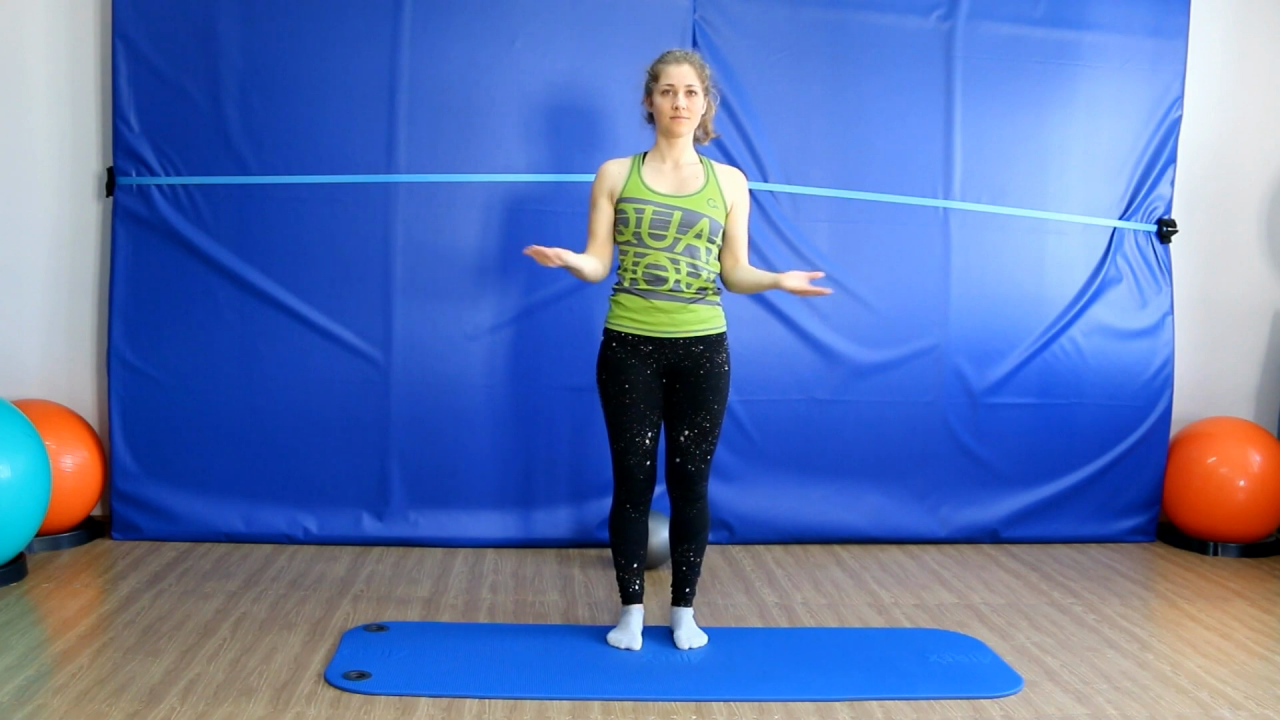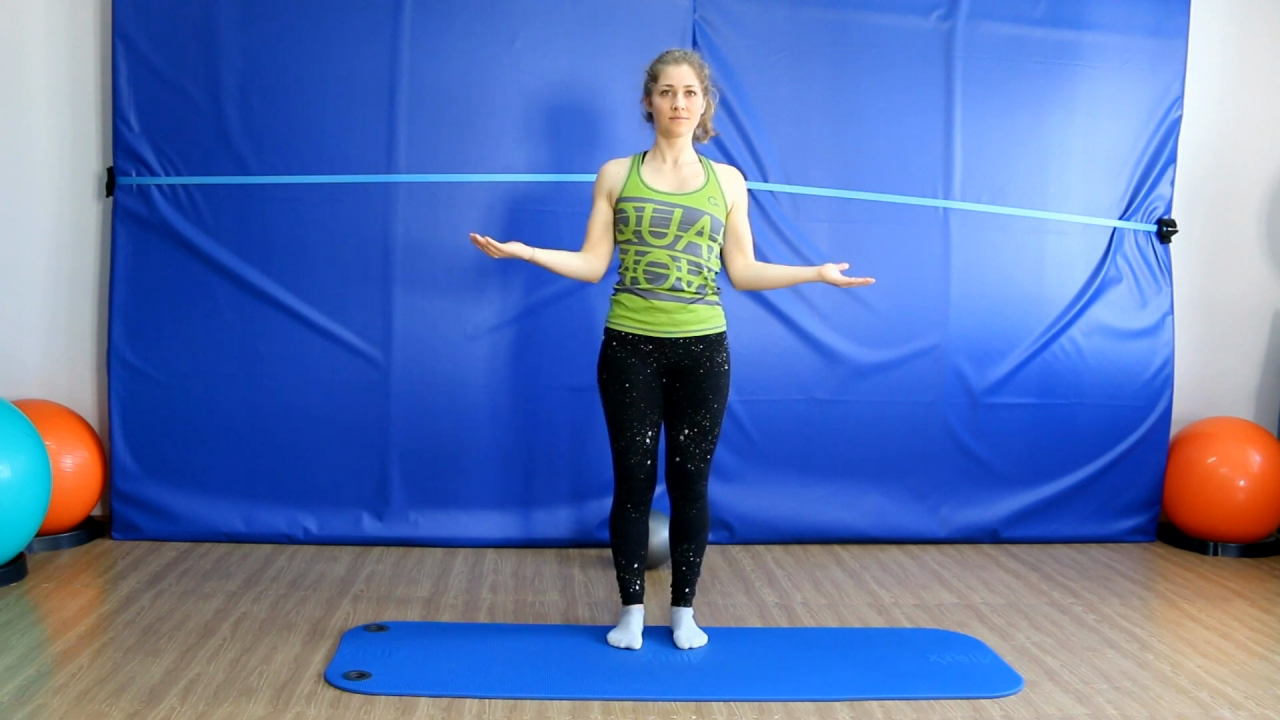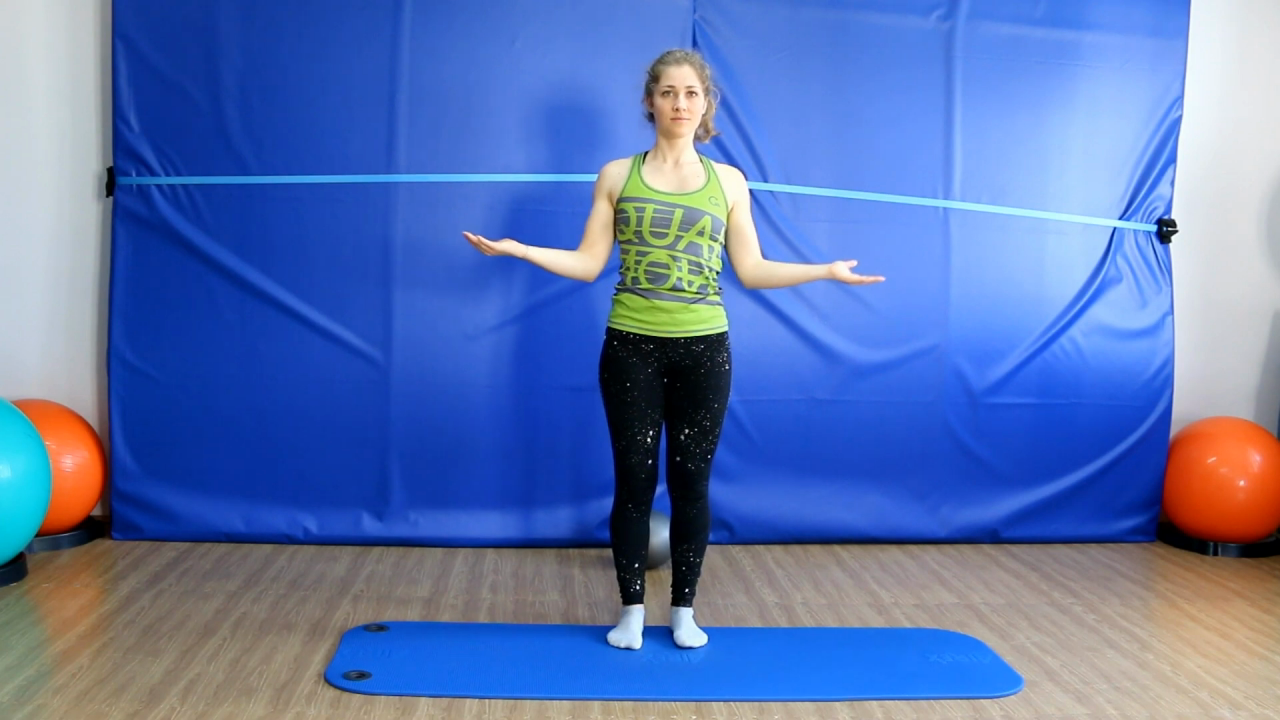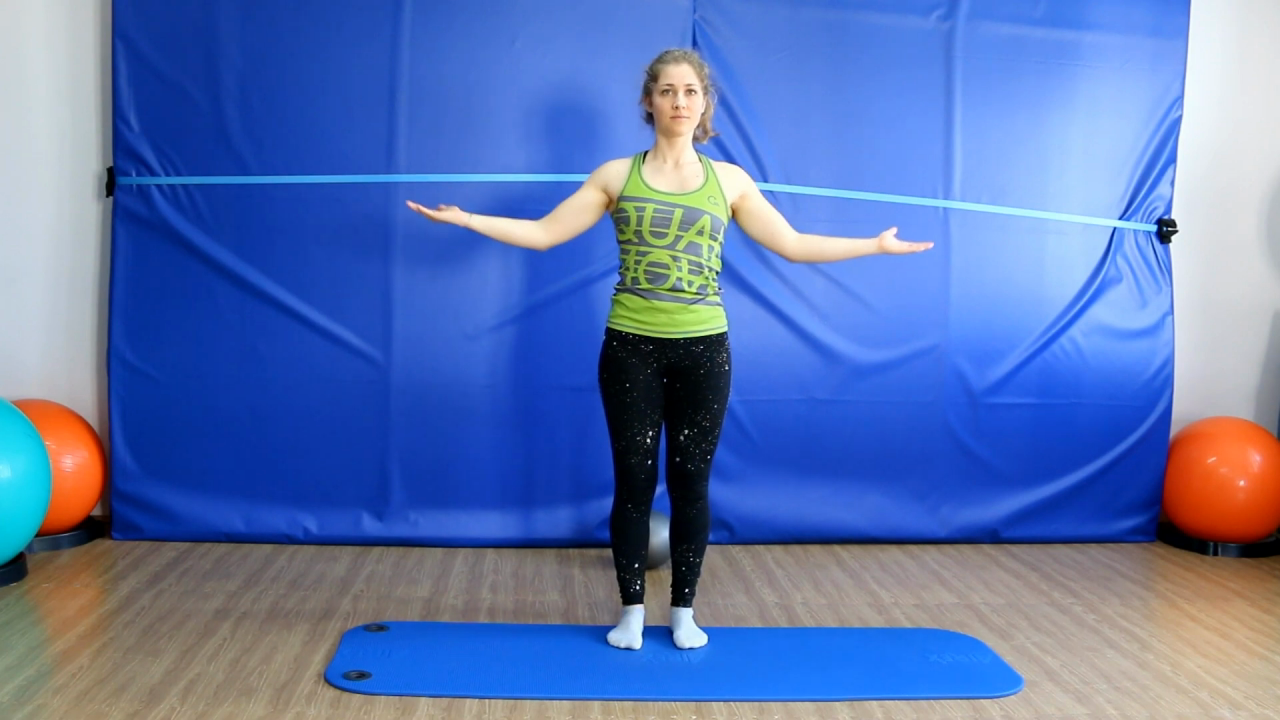
dt=0.5s
person 1, frame 1
left shoulder: (729, 181)
right shoulder: (615, 174)
left elbow: (735, 271)
right elbow: (596, 262)
left wrist: (777, 279)
right wrist: (570, 260)
left hip: (702, 348)
right hip: (629, 347)
left knee: (690, 482)
right knee: (632, 480)
left ankle: (683, 610)
right ankle: (631, 609)
person 1, frame 2
left shoulder: (728, 181)
right shoulder: (616, 174)
left elbow: (743, 271)
right elbow: (592, 265)
left wrist: (817, 272)
right wrist: (525, 251)
left hip: (703, 348)
right hip: (630, 346)
left knee: (690, 482)
right knee: (633, 480)
left ankle: (684, 610)
right ankle: (631, 609)
person 1, frame 3
left shoulder: (729, 181)
right shoulder: (617, 175)
left elbow: (751, 270)
right elbow: (588, 263)
left wrist: (827, 270)
right wrist: (517, 248)
left hip: (704, 348)
right hip: (631, 347)
left knee: (690, 482)
right knee: (633, 480)
left ankle: (683, 610)
right ankle: (631, 609)
person 1, frame 4
left shoulder: (729, 180)
right shoulder: (616, 175)
left elbow: (794, 245)
right elbow: (543, 233)
left wrist: (874, 244)
right wrist: (467, 219)
left hip: (703, 348)
right hip: (631, 347)
left knee: (691, 482)
right knee: (634, 481)
left ankle: (684, 610)
right ankle: (631, 609)
